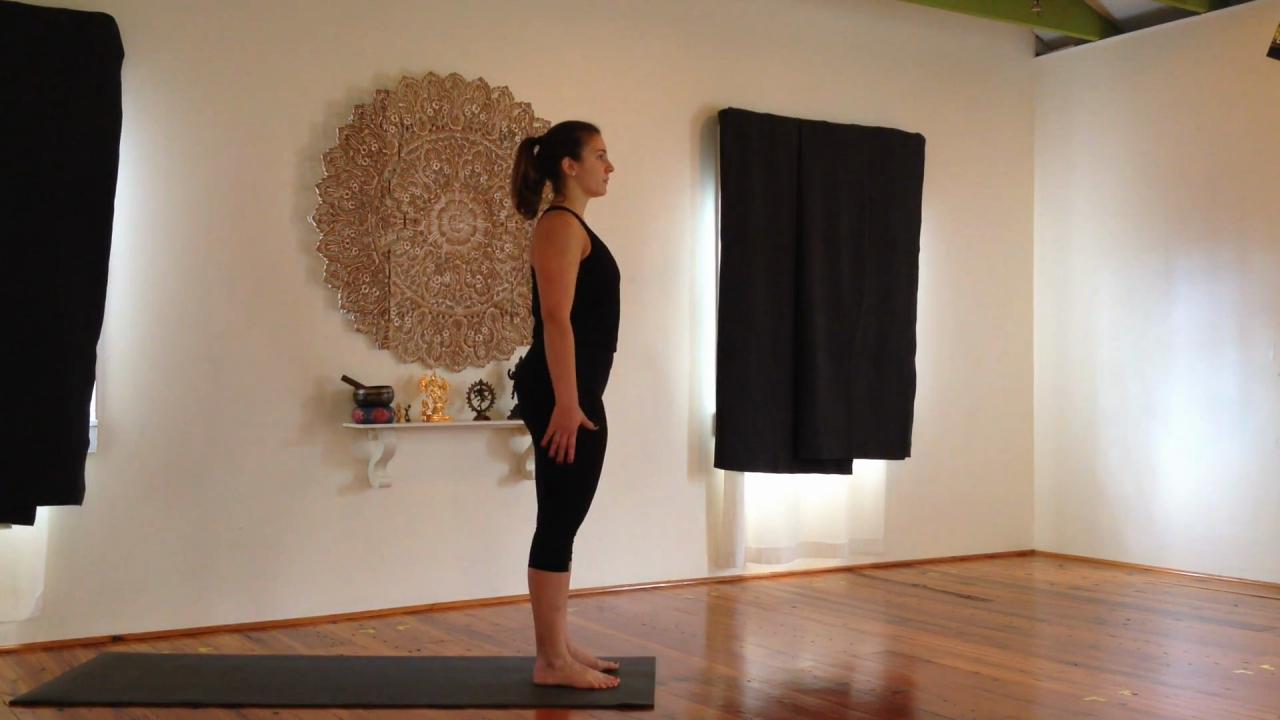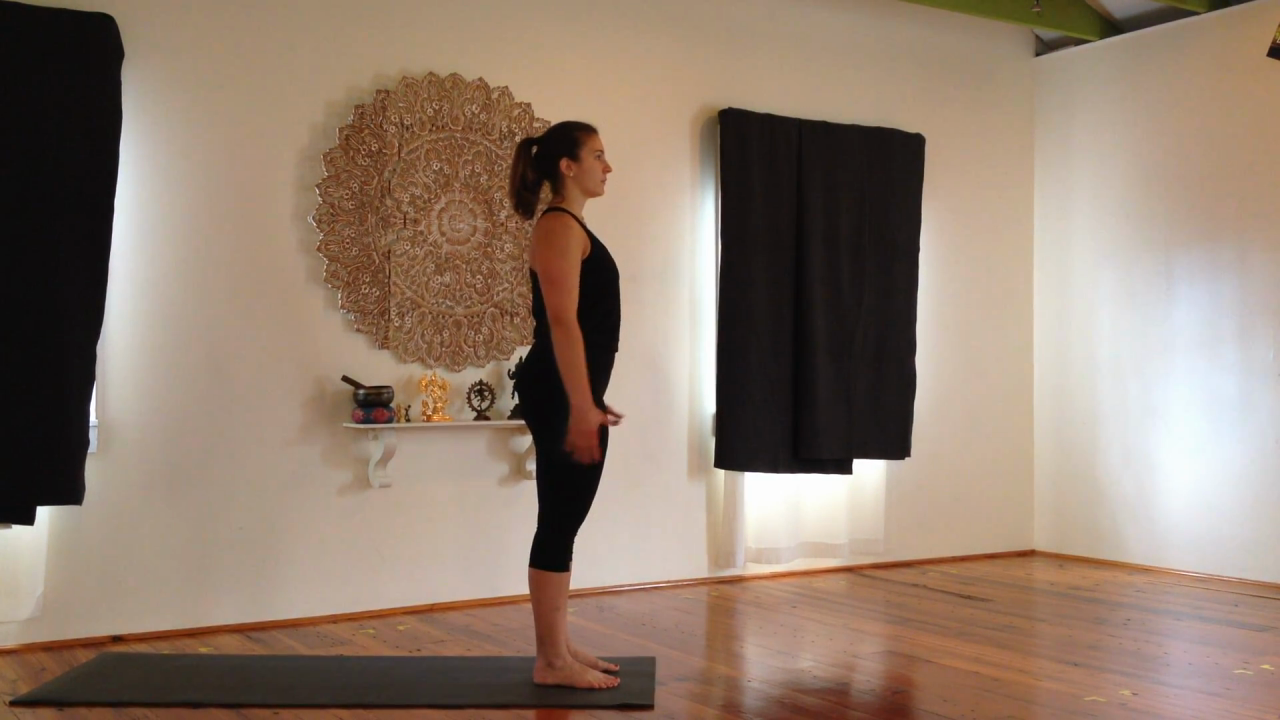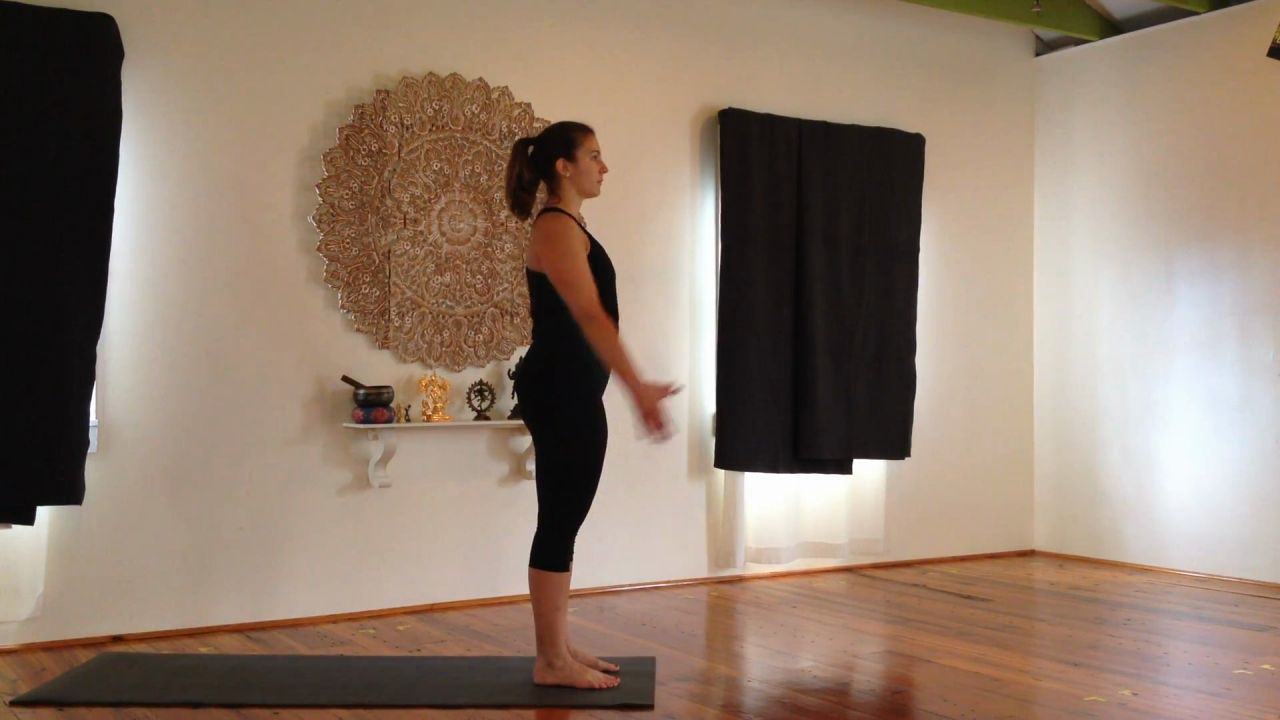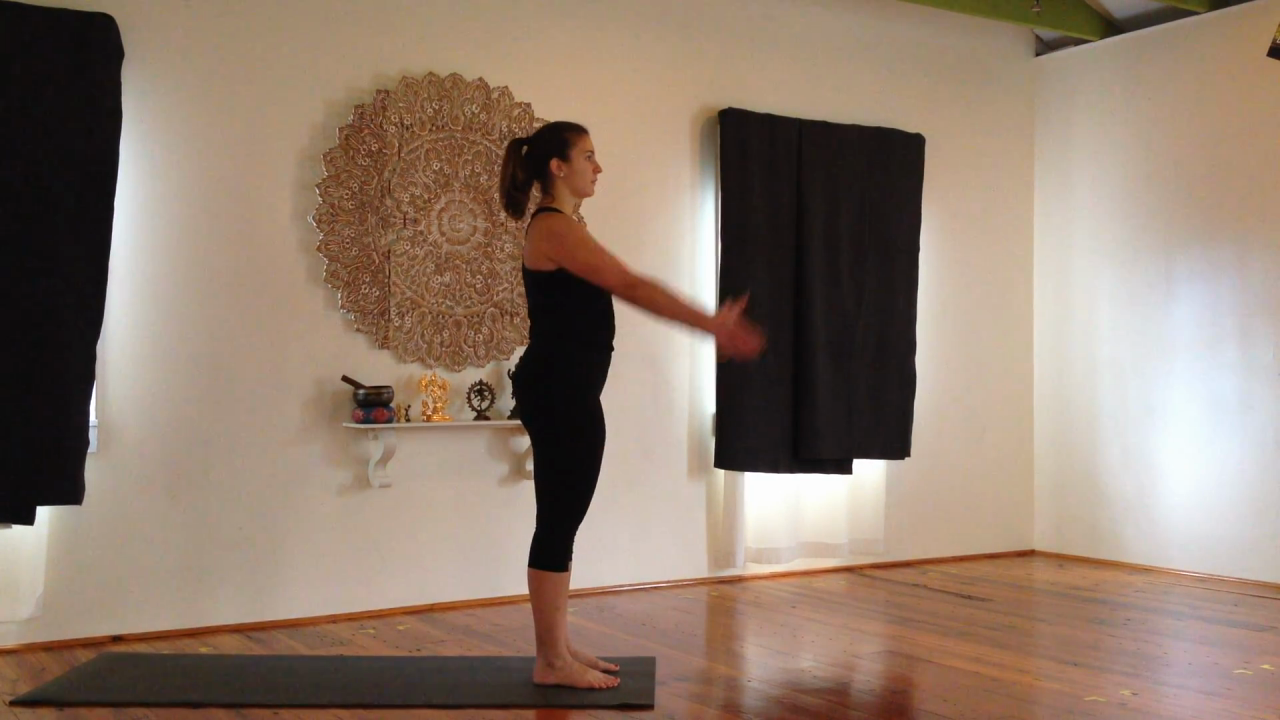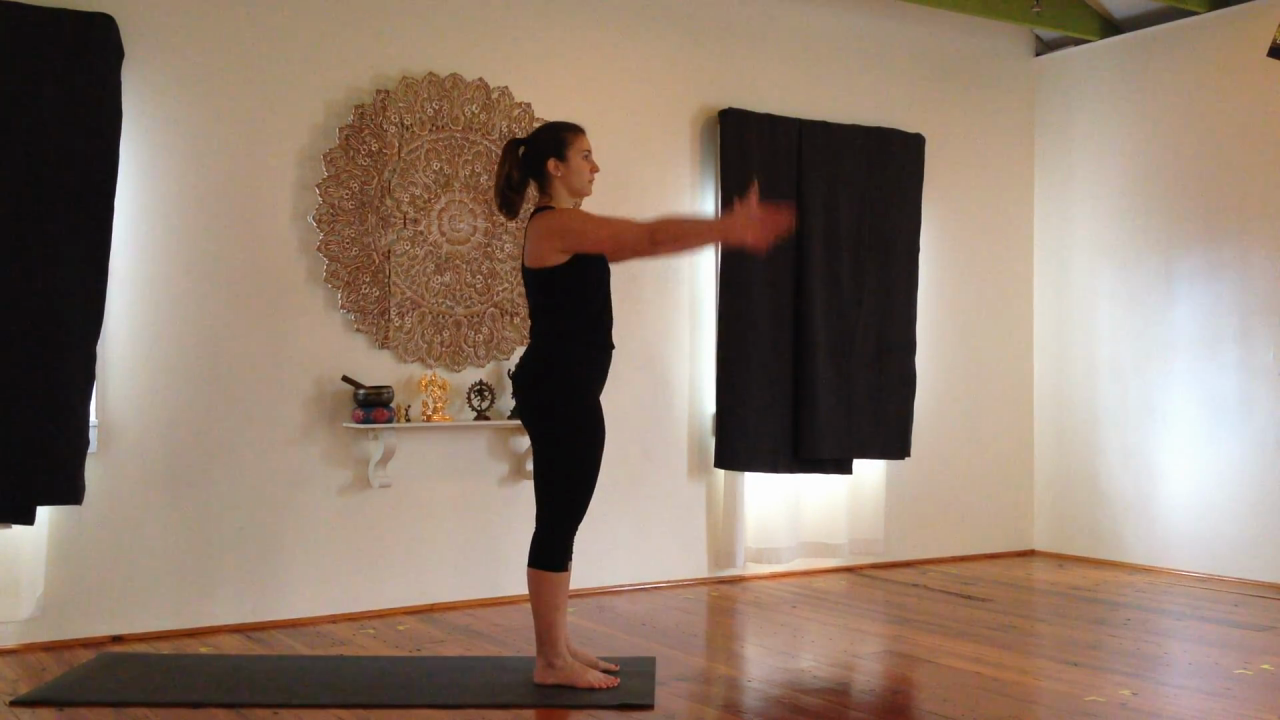
dt=0.2s
person 1, frame 1
left shoulder: (572, 225)
right shoulder: (560, 225)
right elbow: (556, 319)
right wrist: (567, 403)
left hip: (574, 389)
right hip: (560, 391)
left knee: (564, 522)
right knee: (558, 523)
left ankle: (559, 647)
right ankle: (552, 661)
person 1, frame 2
left shoulder: (570, 226)
right shoulder: (559, 227)
right elbow: (562, 320)
left wrist: (589, 400)
right wrist: (580, 405)
left hip: (571, 390)
right hip: (560, 392)
left knee: (564, 522)
right knee: (559, 523)
left ankle: (558, 647)
right ankle: (552, 661)
person 1, frame 3
left shoulder: (566, 226)
right shoulder: (556, 227)
left elbow: (594, 316)
right elbow: (592, 318)
left wrist: (635, 384)
right wrist: (638, 388)
left hip: (569, 391)
right hip: (561, 391)
left knee: (564, 523)
right knee: (558, 524)
left ankle: (557, 647)
right ankle: (552, 660)
person 1, frame 4
left shoulder: (560, 227)
right shoulder: (554, 227)
left elbow: (625, 287)
right elbow: (632, 287)
left wrist: (705, 320)
right wrist: (707, 325)
left hip: (566, 390)
right hip: (558, 391)
left knee: (562, 523)
right knee: (557, 524)
left ankle: (556, 647)
right ankle: (551, 660)
person 1, frame 5
left shoulder: (567, 227)
right shoulder: (556, 224)
left elbow: (647, 236)
right elbow: (651, 237)
left wrist: (727, 229)
right wrist: (731, 231)
left hip: (567, 389)
right hip: (558, 390)
left knee: (562, 522)
right knee: (557, 523)
left ankle: (557, 648)
right ankle: (551, 660)
